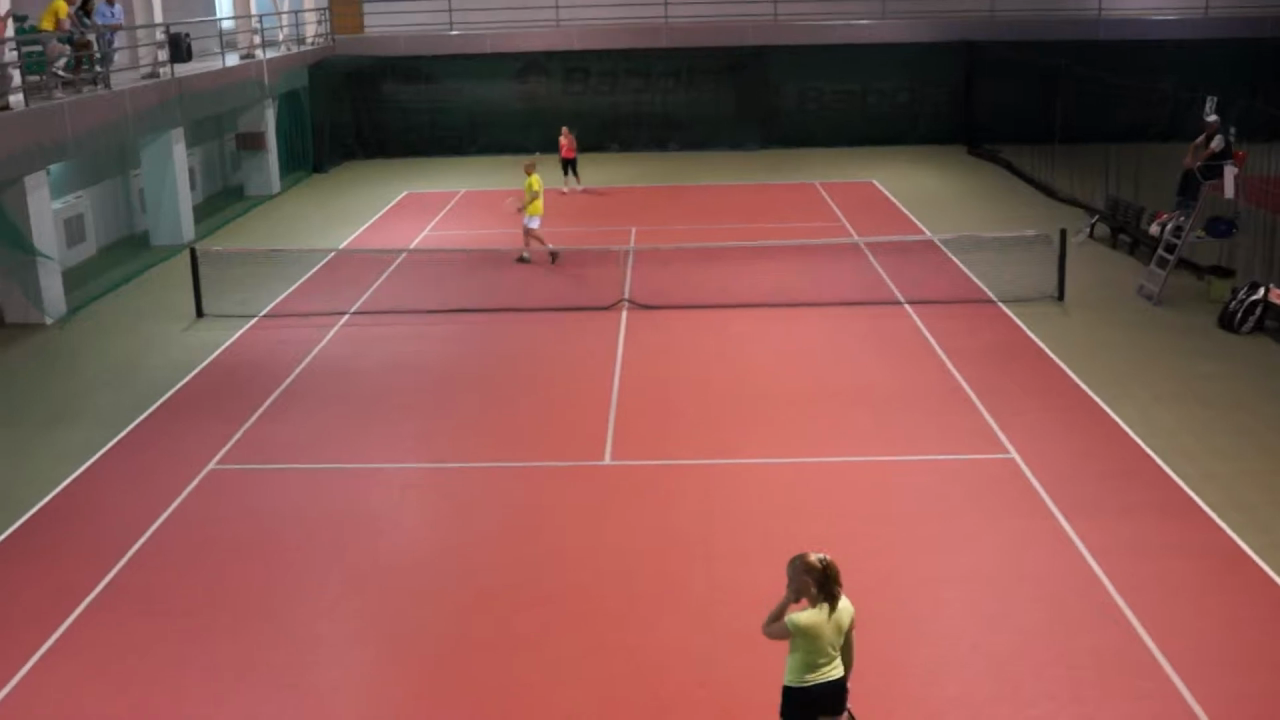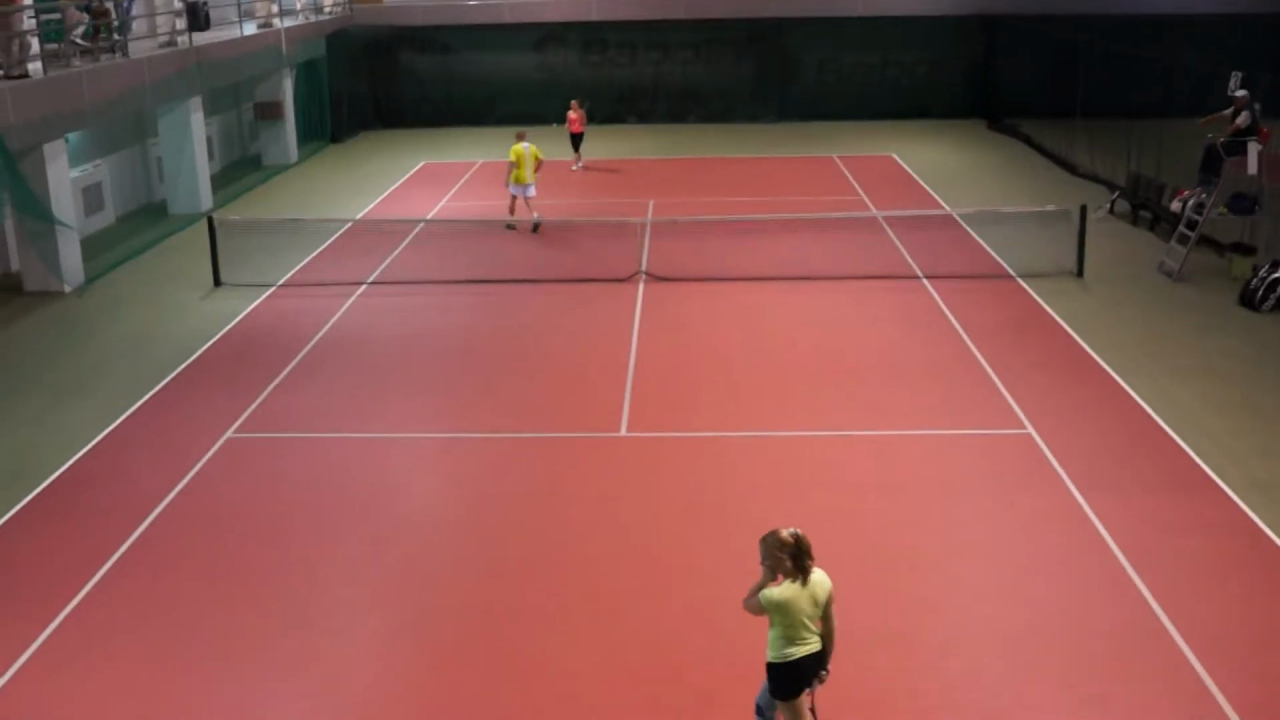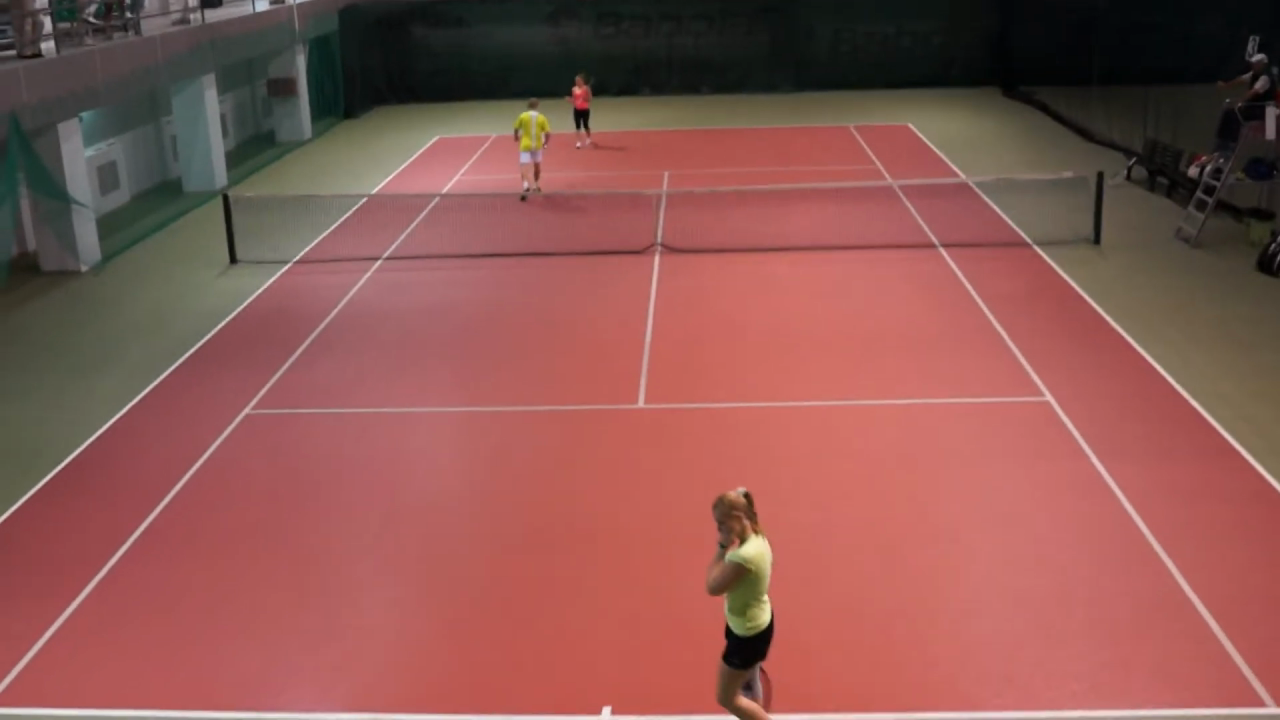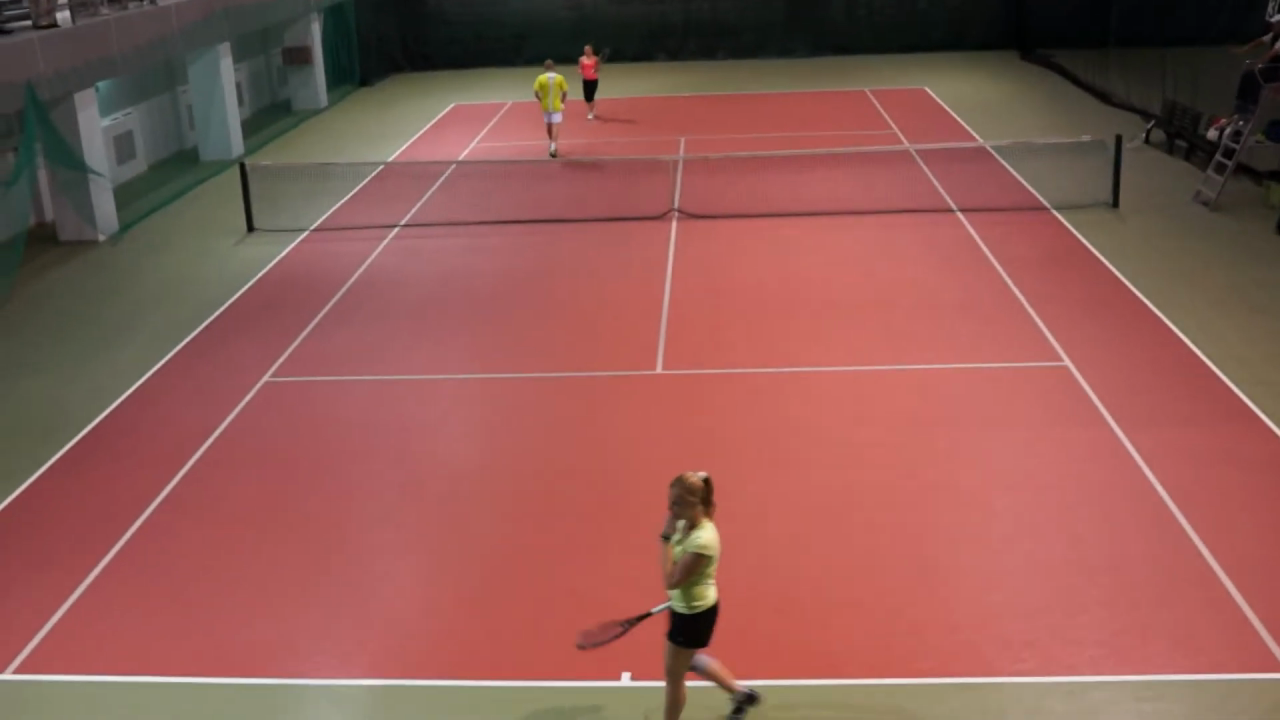
dt=0.5s
person 1, frame 1
left shoulder: (800, 621)
right shoulder: (844, 605)
left elbow: (767, 629)
right elbow: (848, 651)
left wrist: (787, 600)
right wrist: (844, 683)
left hip: (802, 693)
right hip: (834, 686)
person 1, frame 2
left shoulder: (775, 596)
right shoulder: (821, 578)
left elbow: (747, 603)
right elbow: (829, 628)
left wrist: (766, 579)
right wrist: (824, 664)
left hip: (786, 666)
right hip: (813, 657)
person 1, frame 3
left shoulder: (745, 555)
right shoulder: (754, 540)
left elbow: (713, 588)
left wrist: (722, 548)
left hip: (748, 634)
right hip: (746, 626)
left knee: (725, 698)
right knee: (747, 682)
person 1, frame 4
left shoulder: (702, 541)
right shoulder: (686, 524)
left elbow: (671, 581)
left wrist: (666, 539)
left hip: (694, 613)
right hip: (688, 608)
left knee: (673, 676)
right knee: (691, 661)
right ankle: (742, 694)
